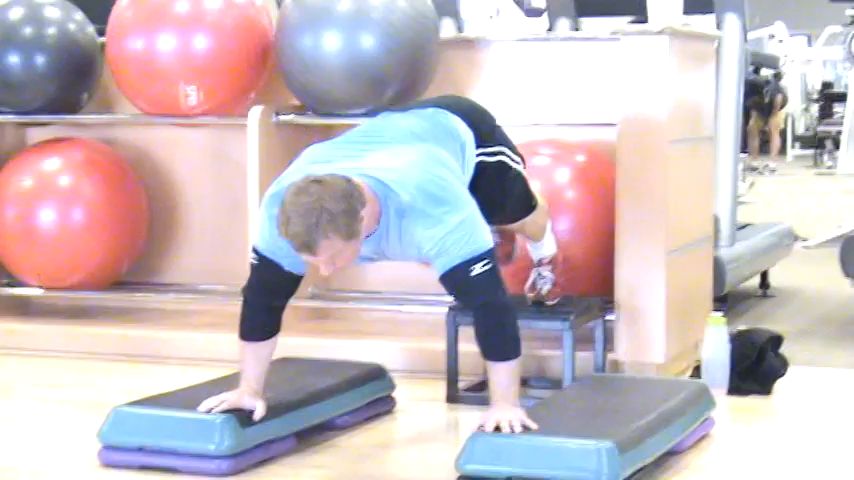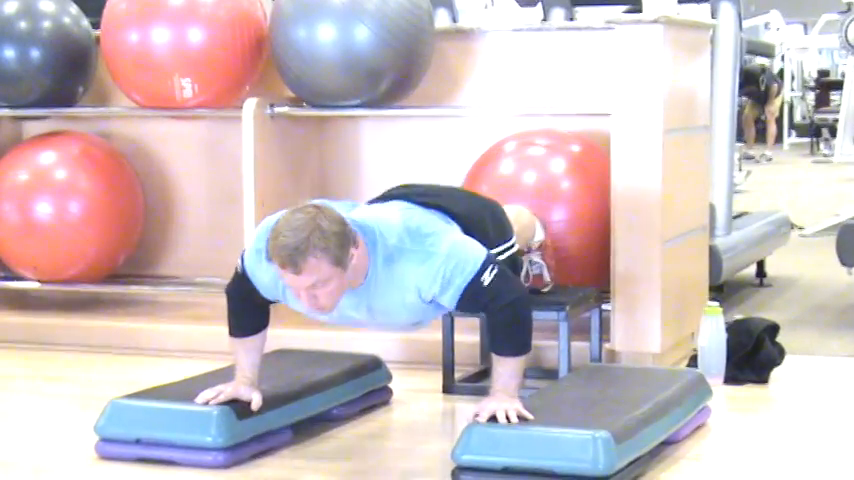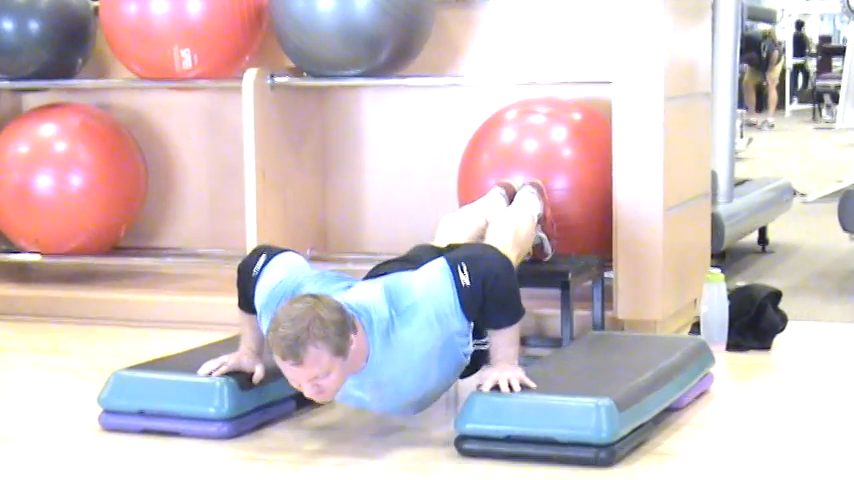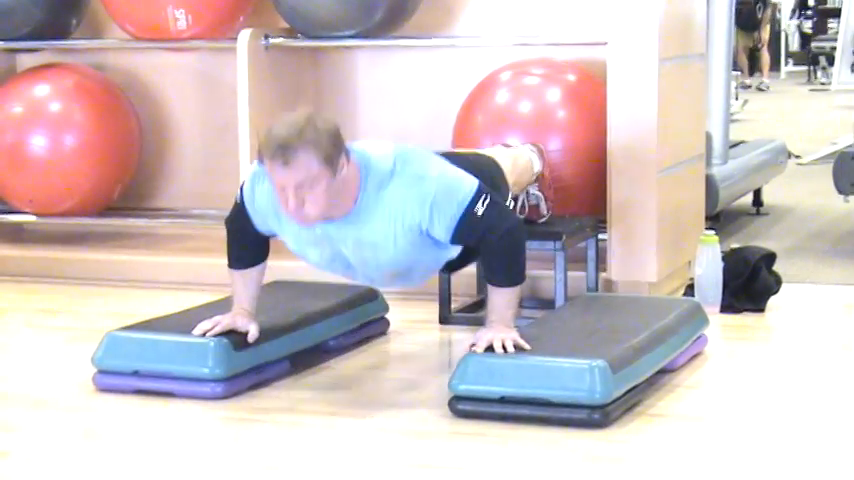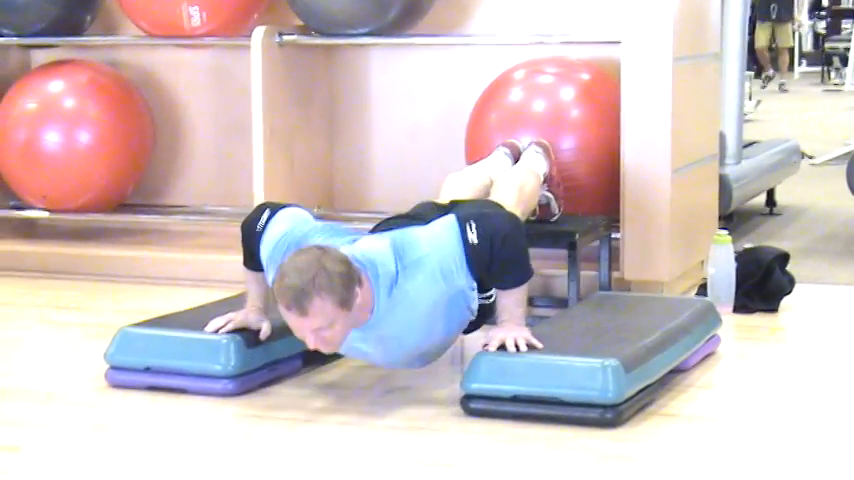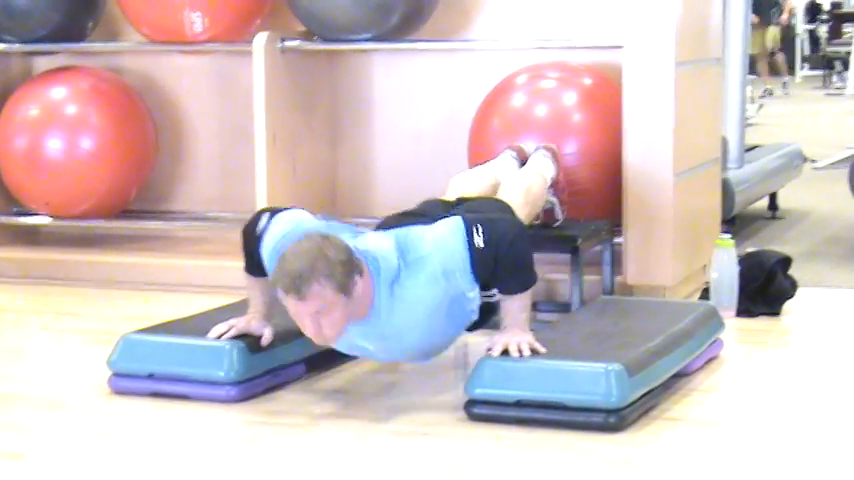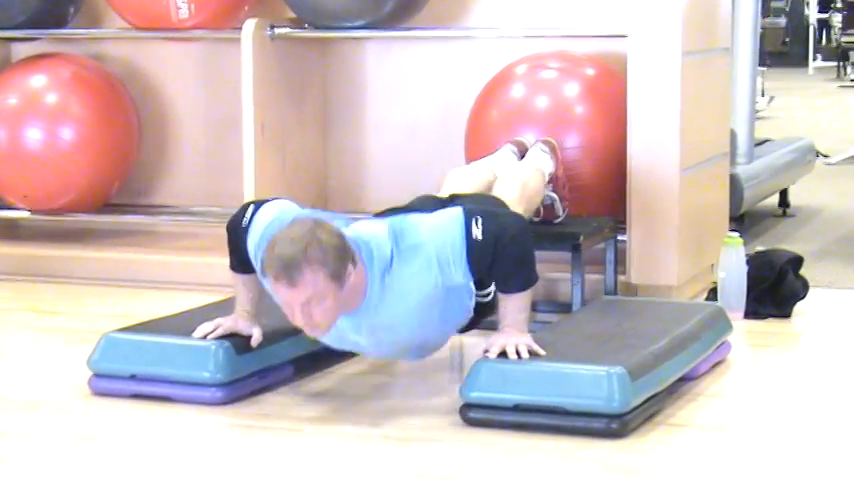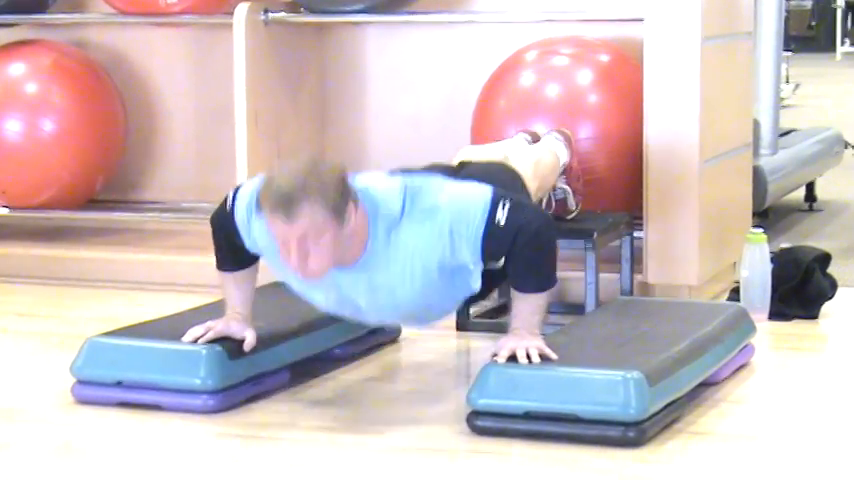
dt=0.7s
person 1, frame 1
left shoulder: (428, 205)
right shoulder: (282, 204)
left elbow: (489, 298)
right elbow: (263, 292)
left wrist: (505, 404)
right wrist: (249, 389)
left hip: (464, 133)
left knee: (520, 212)
left ankle: (544, 257)
right ankle: (480, 232)
person 1, frame 2
left shoulder: (419, 250)
right shoulder: (271, 245)
left elbow: (510, 299)
right elbow: (243, 296)
left wrist: (504, 393)
right wrist: (245, 378)
left hip: (468, 227)
person 1, frame 3
left shoulder: (407, 323)
right shoulder: (281, 301)
left elbow: (494, 272)
right elbow: (257, 262)
left wrist: (505, 363)
right wrist: (249, 350)
right hip: (389, 279)
left knee: (502, 245)
right knee: (445, 242)
left ankle: (529, 202)
right ankle: (497, 197)
person 1, frame 4
left shoulder: (408, 187)
right shoulder: (270, 181)
left elbow: (504, 232)
right elbow: (240, 229)
left wrist: (500, 324)
right wrist: (241, 311)
left knee: (501, 174)
left ankle: (529, 160)
right ankle: (498, 151)
person 1, frame 5
left shoulder: (417, 275)
right shoulder: (285, 253)
left elbow: (503, 232)
right elbow: (261, 217)
left wrist: (511, 322)
right wrist: (255, 308)
right hip: (397, 231)
left knee: (505, 202)
right knee: (450, 196)
left ankle: (534, 162)
right ankle: (501, 158)
person 1, frame 6
left shoulder: (417, 277)
right shoulder: (287, 250)
left elbow: (508, 237)
right elbow: (260, 224)
left wrist: (516, 327)
right wrist: (257, 314)
right hip: (408, 227)
left knee: (511, 203)
right knee: (453, 199)
left ankle: (543, 165)
right ankle: (509, 160)
person 1, frame 7
left shoulder: (413, 262)
right shoulder: (271, 240)
left elbow: (510, 232)
right elbow: (242, 221)
left wrist: (514, 329)
right wrist: (245, 314)
right hip: (397, 224)
left knee: (508, 200)
right knee: (452, 192)
left ankle: (540, 161)
right ankle: (508, 155)
person 1, frame 8
left shoulder: (429, 217)
right shoulder: (263, 210)
left elbow: (533, 224)
right elbow: (226, 222)
left wrist: (524, 330)
right wrist: (237, 315)
left knee: (519, 178)
right knee: (467, 164)
left ankle: (555, 149)
right ankle: (519, 143)
